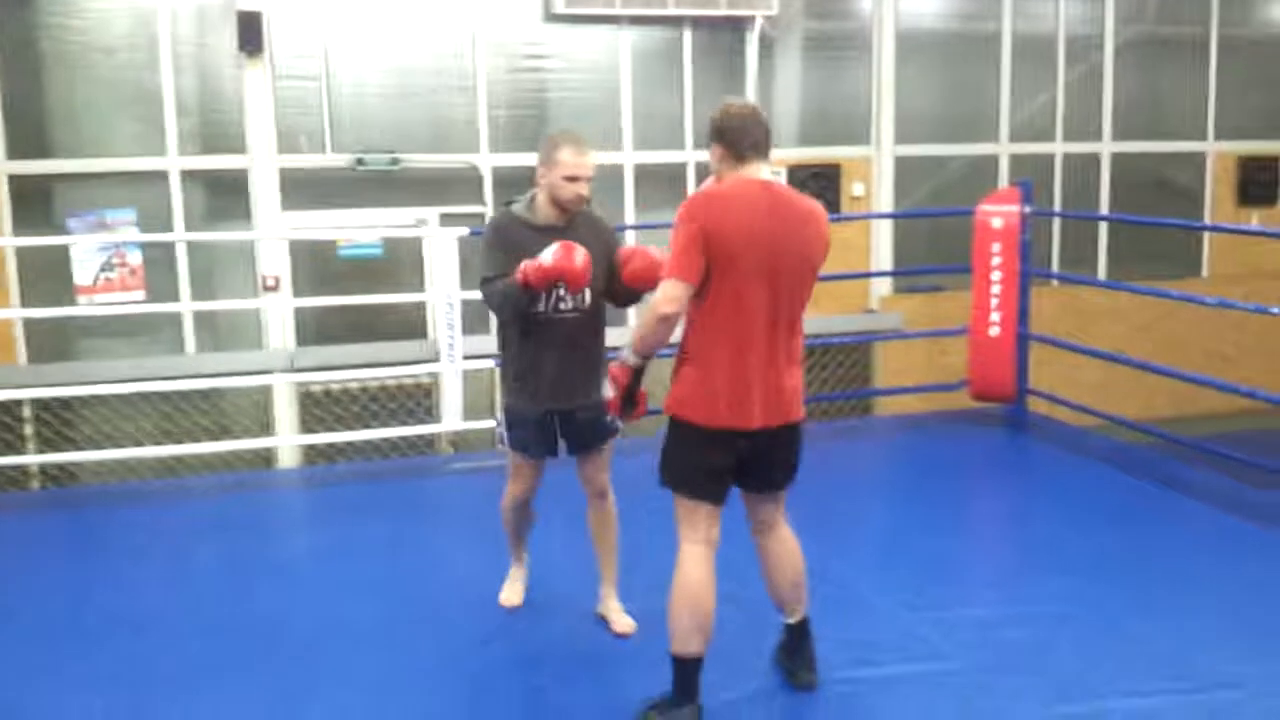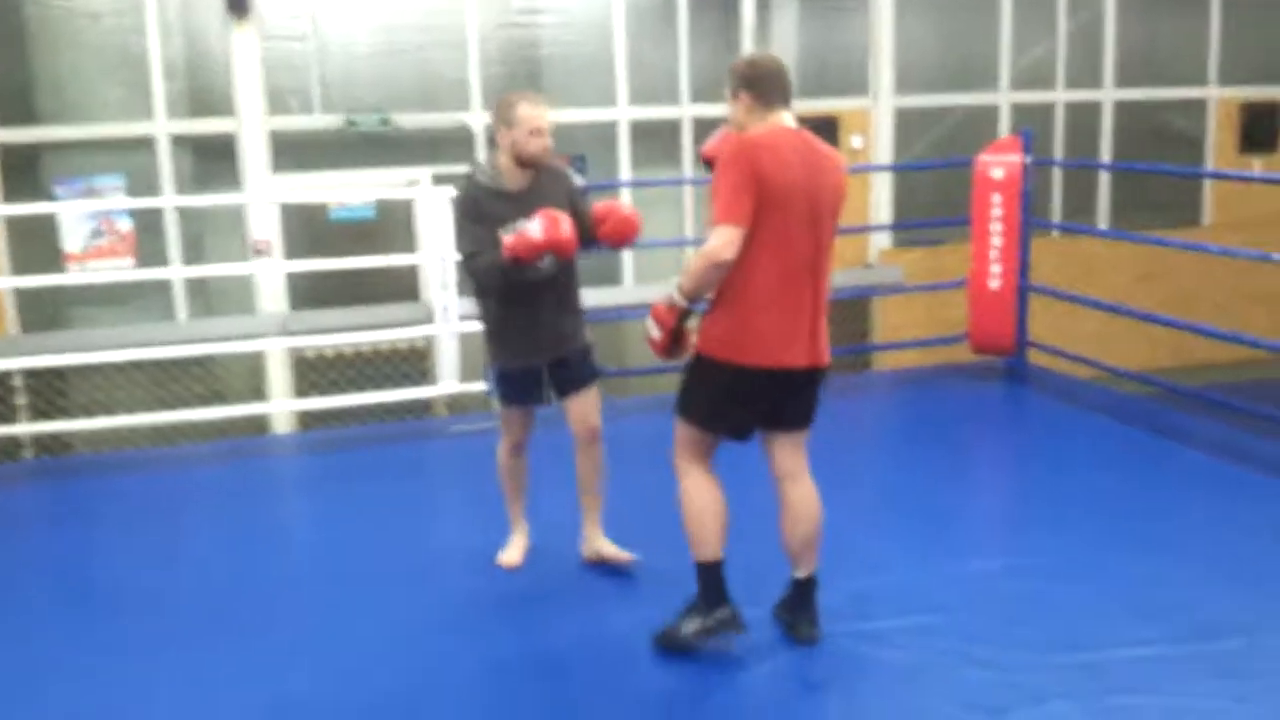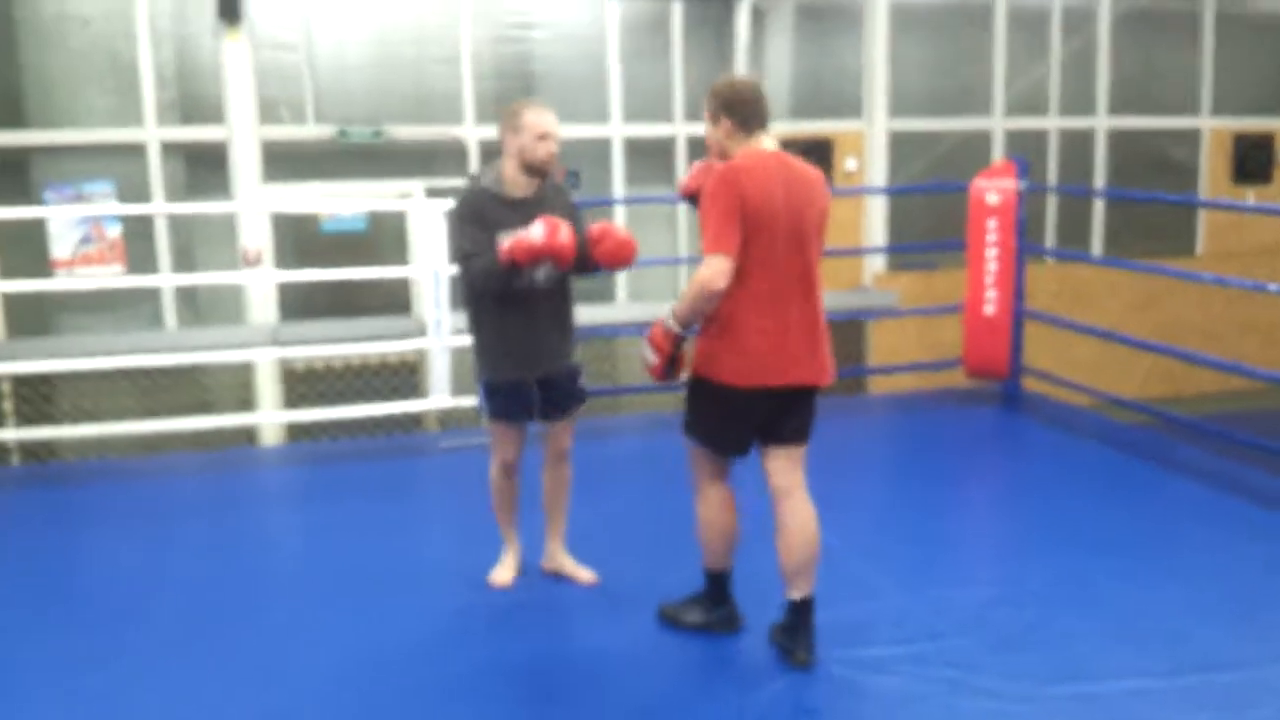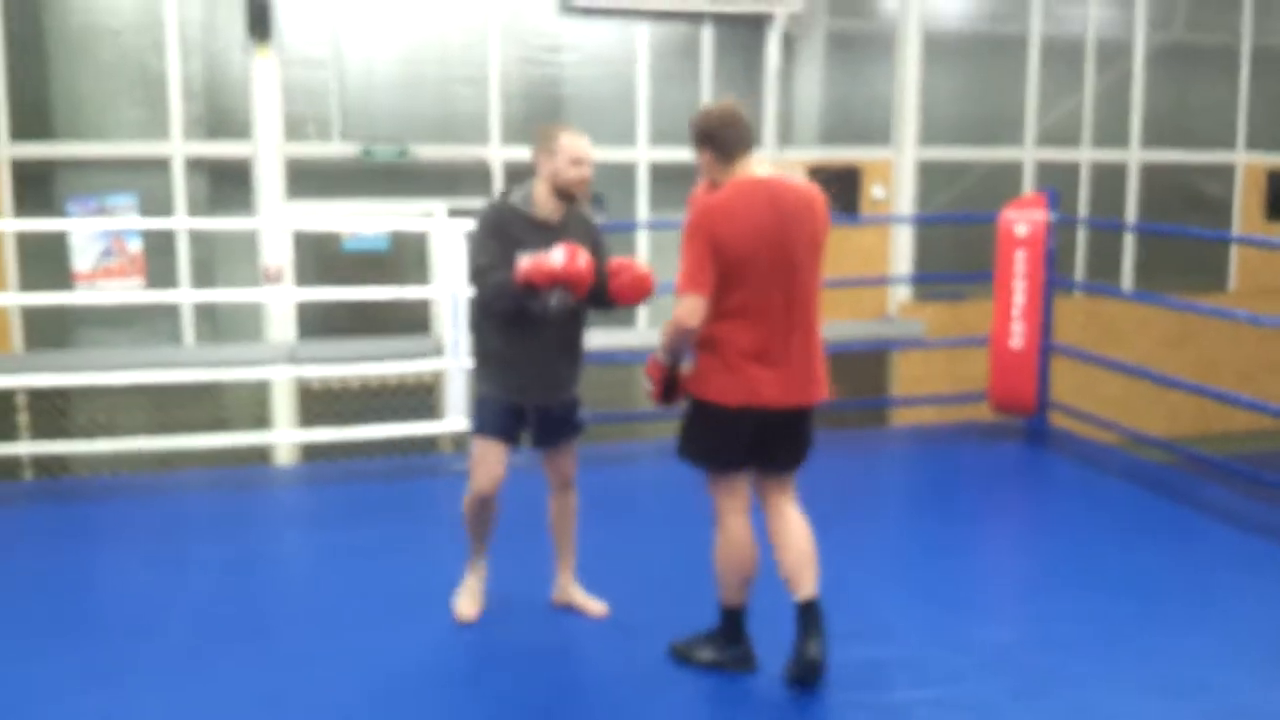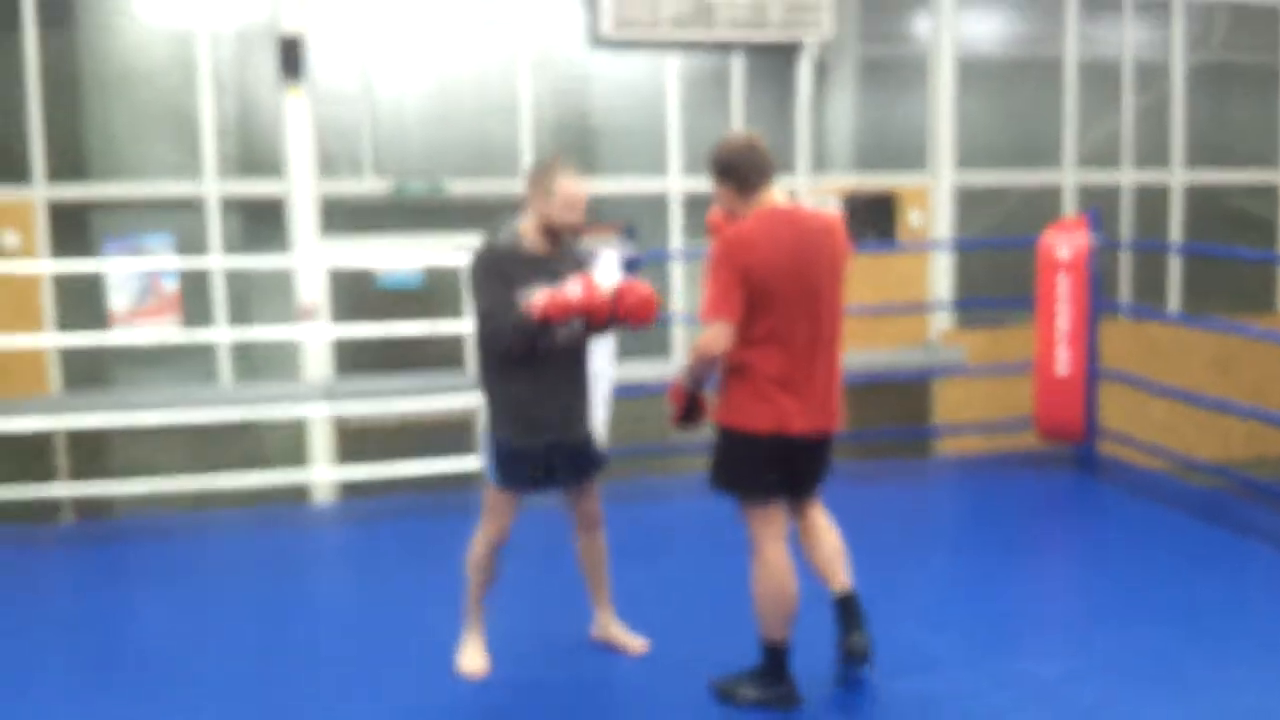
dt=0.3s
person 1, frame 1
left shoulder: (706, 207)
right shoulder: (813, 217)
left elbow: (668, 306)
left wrist: (629, 362)
left hip: (706, 403)
right hip: (778, 401)
left knee: (696, 542)
right knee: (772, 523)
right ankle: (799, 649)
person 1, frame 2
left shoulder: (745, 152)
right shoulder: (830, 162)
left elbow: (723, 251)
left wrist: (675, 305)
left hip: (736, 343)
right hip: (804, 345)
left knee: (691, 458)
right knee: (792, 472)
left ankle: (713, 601)
right ankle: (802, 605)
person 1, frame 3
left shoulder: (729, 180)
right shoulder: (811, 181)
left elbow: (714, 278)
left wrist: (671, 328)
left hip: (734, 360)
right hip: (800, 361)
left knee: (711, 478)
right knee: (790, 489)
left ankle: (718, 601)
right ankle: (798, 628)
person 1, frame 4
left shoulder: (710, 213)
right shoulder: (811, 199)
left elbow: (689, 317)
left wrist: (664, 359)
left hip: (727, 385)
right hip: (796, 384)
left knee: (732, 509)
right knee: (782, 501)
left ankle: (732, 638)
right ankle: (810, 629)
person 1, frame 5
left shoulder: (734, 243)
right shoulder: (831, 230)
left elbow: (715, 342)
left wrist: (686, 384)
left hip: (756, 412)
right hip: (817, 406)
left knee: (768, 539)
right knee: (807, 510)
left ankle: (775, 675)
right ankle: (852, 622)
person 2, frame 1
left shoulder: (595, 228)
right shoulder: (504, 229)
left elbow: (616, 292)
right elbow: (497, 299)
left wrist: (638, 278)
right wrist: (531, 275)
left hip: (585, 386)
right hip: (529, 387)
left knee: (600, 488)
right knee: (520, 490)
left ankle: (610, 597)
right ankle: (518, 567)
person 2, frame 2
left shoulder: (558, 179)
right shoulder: (474, 199)
left elbow: (583, 232)
right elbow: (482, 273)
left wrist: (608, 227)
right wrist: (518, 250)
left hip: (566, 333)
right hip: (514, 341)
left knee: (590, 431)
right knee: (514, 439)
left ankle: (593, 536)
right ankle: (519, 531)
person 2, frame 3
left shoulder: (557, 197)
right shoulder: (475, 203)
left elbow: (578, 259)
right elbow: (476, 275)
left wrist: (602, 252)
right wrist: (514, 252)
left hip: (555, 352)
right hip: (504, 358)
left knee: (559, 452)
right knee: (506, 459)
left ankle: (555, 551)
right ankle: (509, 547)
person 2, frame 4
left shoulder: (583, 227)
right shoulder: (498, 220)
left elbow: (597, 292)
right elbow: (490, 293)
left wrist: (622, 286)
right wrist: (532, 274)
left hip: (558, 378)
right hip: (501, 377)
left knee: (563, 480)
right knee: (485, 485)
left ankle: (566, 583)
right ankle: (475, 569)
person 2, frame 5
left shoulder: (568, 256)
right shoulder: (493, 262)
left elbow: (583, 321)
right elbow: (502, 335)
left wrist: (617, 309)
right wrist: (550, 308)
left hip: (568, 417)
right hip: (518, 422)
left knee: (592, 518)
right knee: (495, 531)
left ankle: (605, 620)
right ankle: (472, 634)
